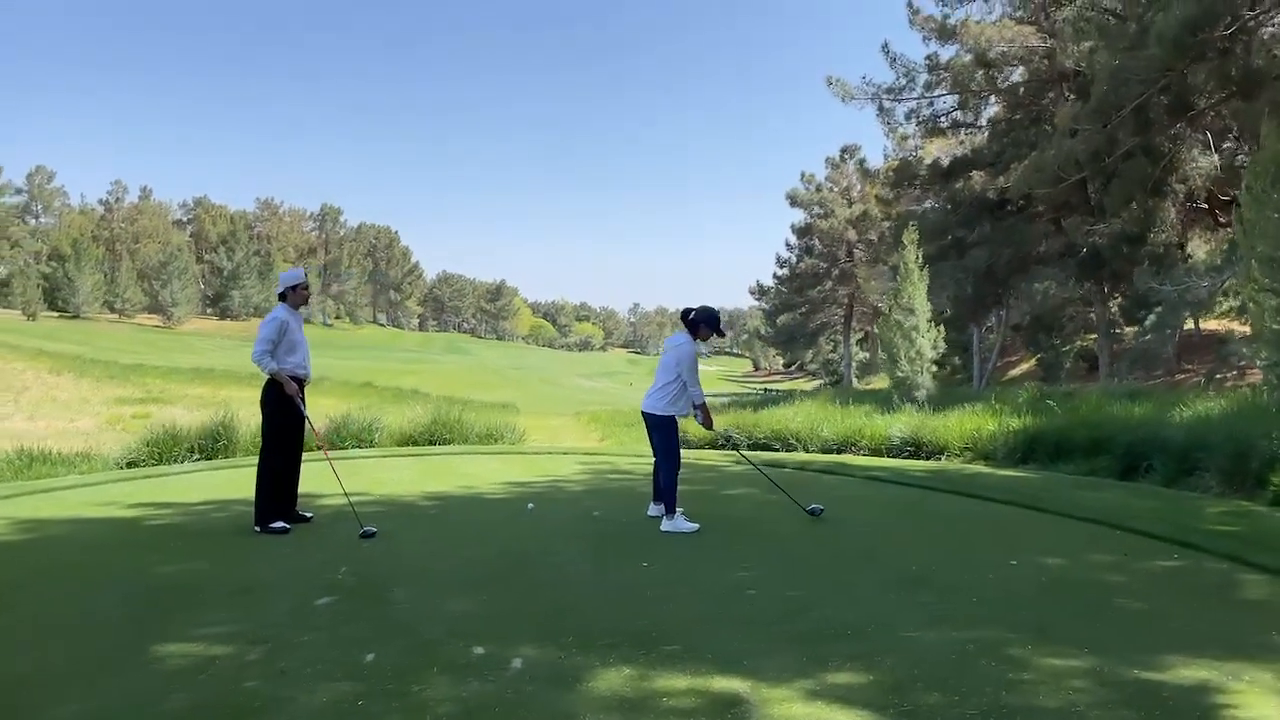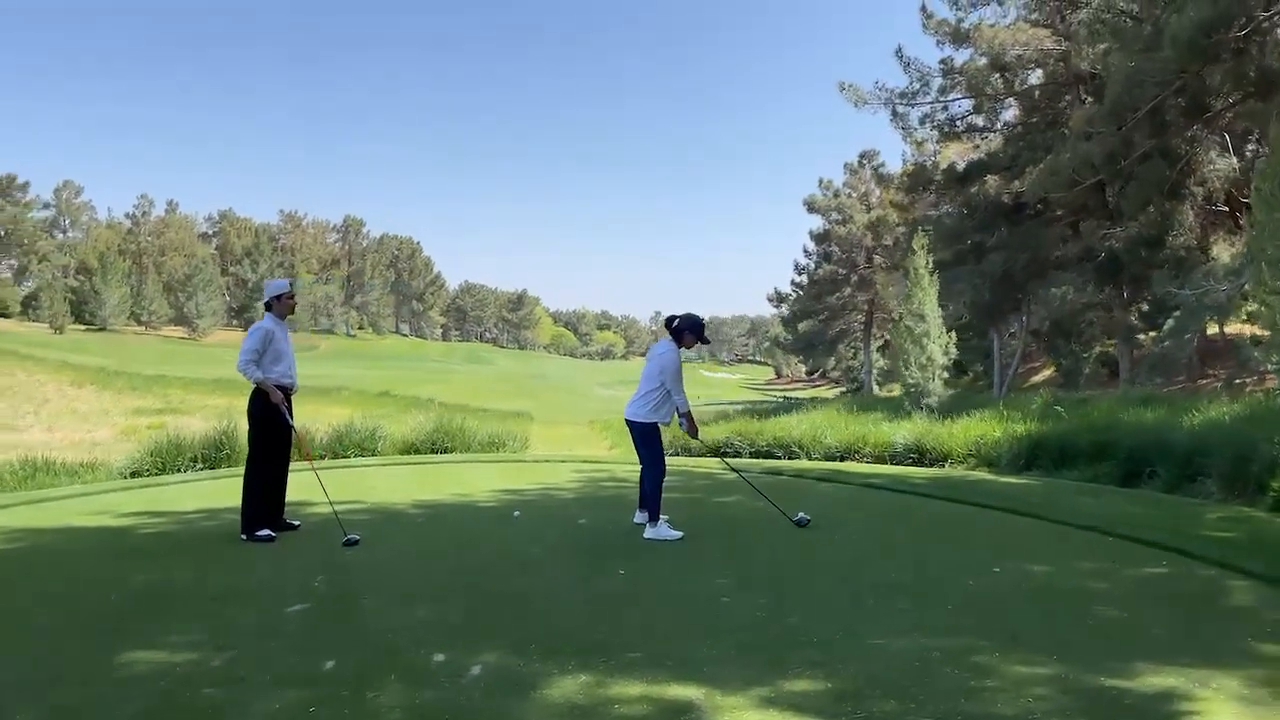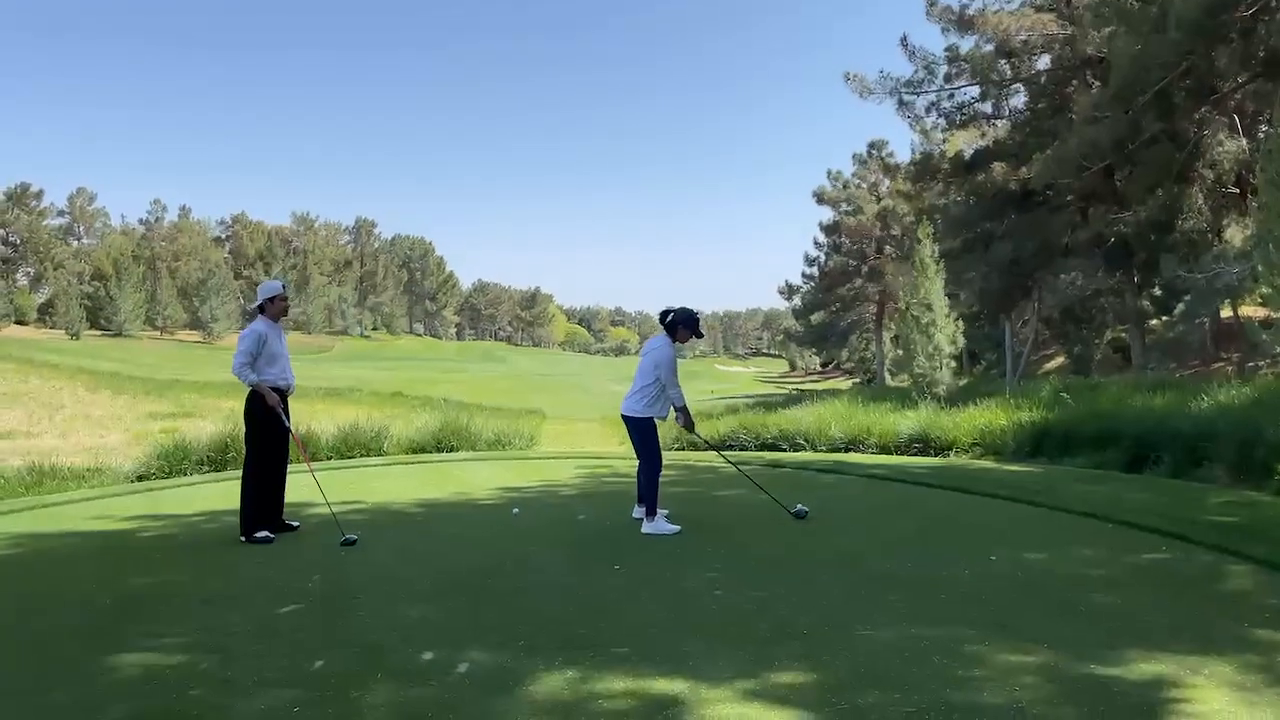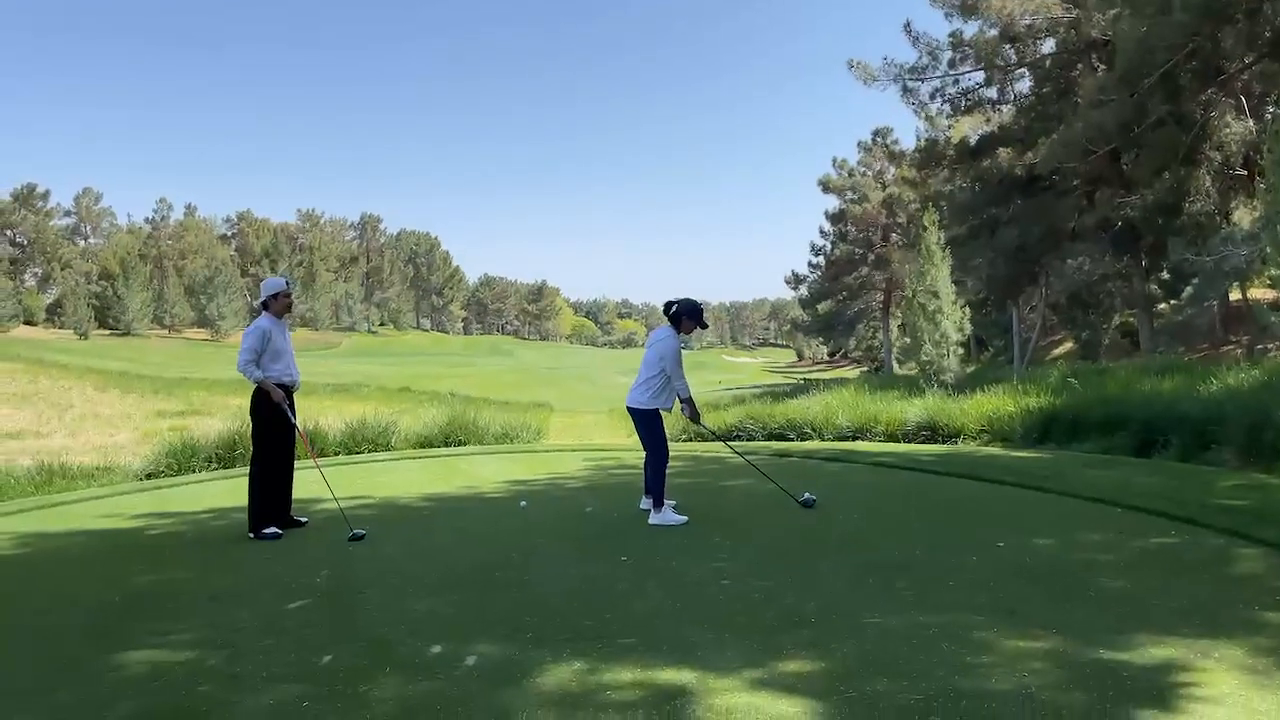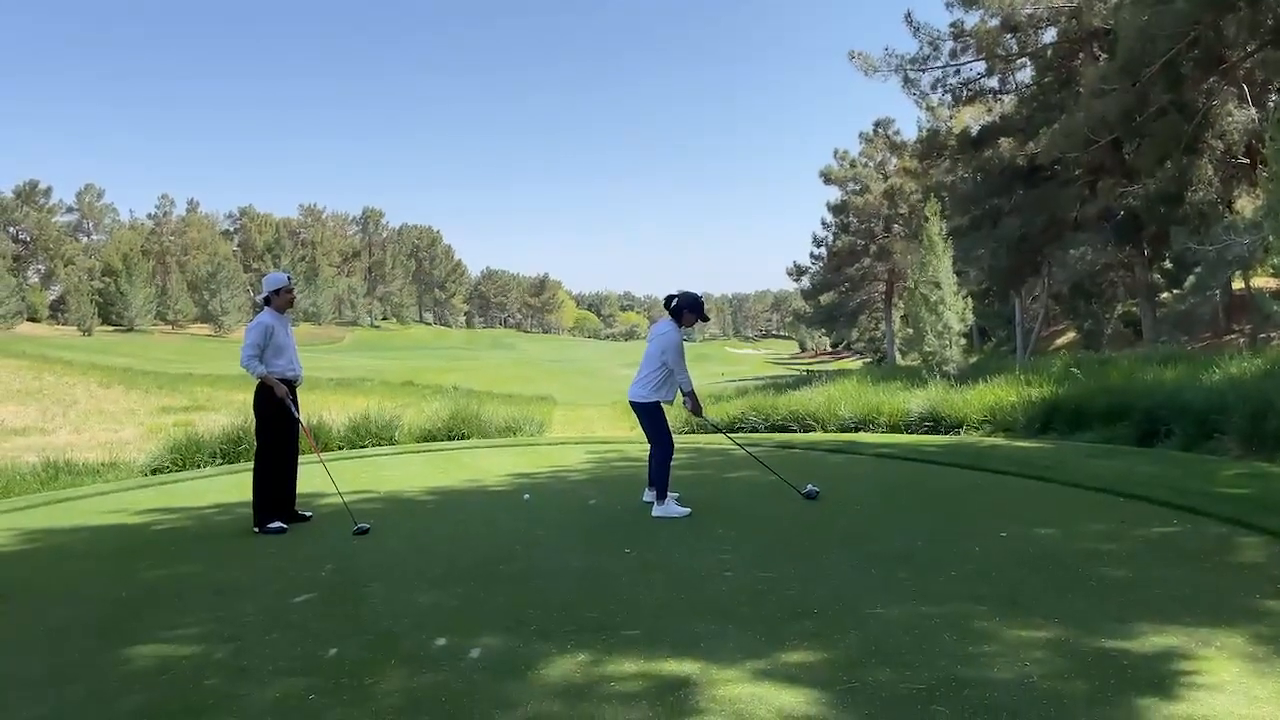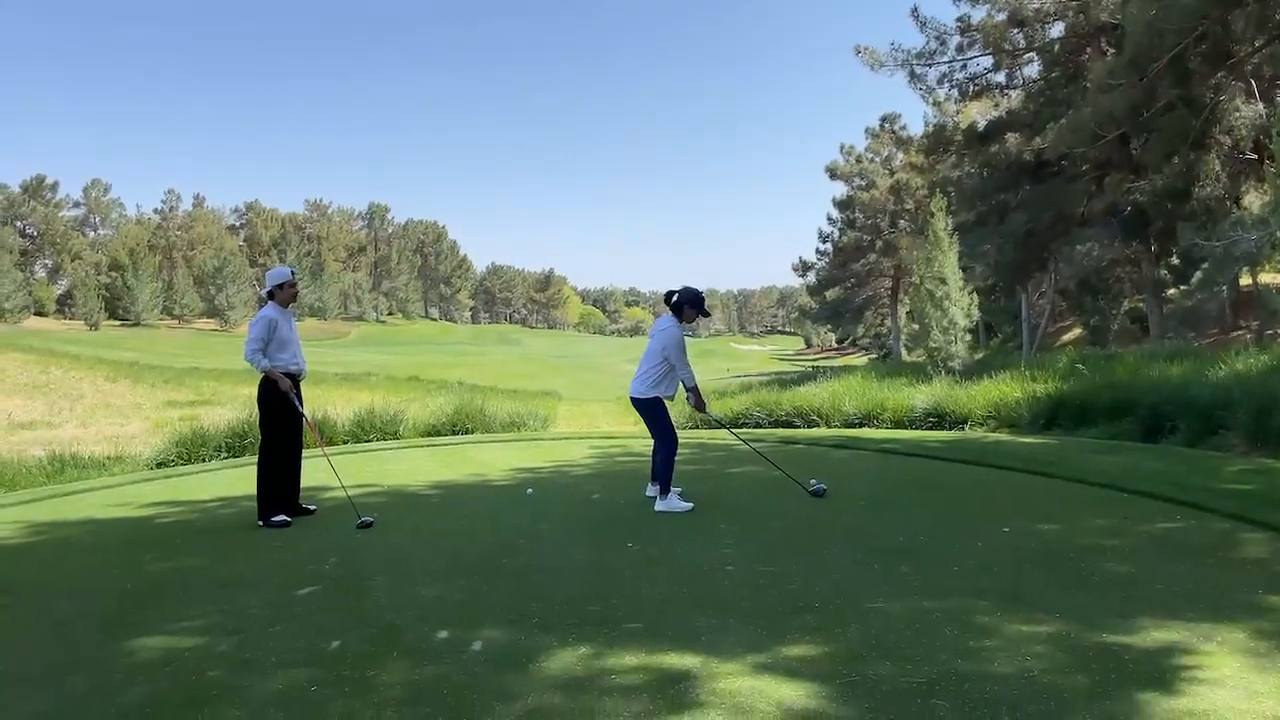
dt=0.4s
person 1, frame 1
left shoulder: (295, 319)
right shoulder: (278, 318)
right elbow: (260, 355)
right wrist: (286, 381)
left hip: (295, 391)
right hip: (280, 391)
left knee: (292, 452)
right knee: (274, 453)
left ankle: (286, 510)
right ankle: (265, 517)
person 1, frame 2
left shoulder: (282, 329)
right shoulder: (263, 329)
right elbow: (245, 364)
right wrist: (271, 390)
left hip: (282, 399)
right hip: (266, 400)
left knee: (280, 460)
right knee: (260, 461)
left ankle: (274, 517)
right ankle: (252, 525)
person 1, frame 3
left shoulder: (277, 331)
right shoulder: (256, 331)
right elbow: (240, 367)
left wrist: (286, 389)
right wrist: (267, 393)
left hip: (279, 401)
right hip: (262, 402)
left knee: (278, 462)
right knee: (258, 464)
left ankle: (273, 518)
right ankle: (251, 527)
person 1, frame 4
left shoulder: (282, 327)
right shoulder: (260, 328)
right elbow: (245, 364)
right wrist: (272, 389)
left hip: (285, 396)
right hip: (268, 398)
left knee: (285, 458)
right knee: (265, 460)
left ankle: (281, 514)
right ankle: (259, 523)
person 1, frame 5
left shoulder: (284, 322)
right shoulder: (263, 323)
right elbow: (248, 360)
right wrist: (275, 384)
left hip: (288, 392)
right hip: (271, 393)
left knee: (289, 453)
right knee: (268, 454)
left ankle: (286, 509)
right ankle: (264, 518)
person 1, frame 6
left shoulder: (288, 316)
right shoulder: (266, 317)
right elbow: (252, 353)
left wrist: (298, 375)
right wrist: (279, 378)
left hip: (292, 385)
right hip: (275, 387)
left knee: (293, 446)
right knee: (273, 448)
left ankle: (290, 503)
right ankle: (268, 511)
person 2, frame 1
left shoulder: (678, 339)
right shoulder: (687, 348)
right elbow: (693, 385)
left wrist: (697, 408)
right wrist: (706, 414)
left hip: (653, 408)
right hip: (662, 412)
left knee: (663, 459)
right knee: (671, 463)
left ankle: (657, 504)
right ankle: (670, 518)
person 2, frame 2
left shoulder: (663, 347)
right shoulder: (671, 356)
right elbow: (677, 393)
left wrist: (683, 417)
right wrist: (691, 423)
left hip: (638, 415)
right hip: (645, 419)
left knee: (649, 466)
right knee: (656, 469)
left ankle: (643, 512)
right ankle: (653, 526)
person 2, frame 3
left shoulder: (657, 341)
right shoulder: (665, 351)
right elbow: (673, 388)
left wrist: (679, 412)
right wrist: (686, 417)
left hip: (634, 410)
right hip: (640, 414)
left knee: (646, 461)
right knee: (653, 464)
left ankle: (642, 507)
right ankle: (650, 520)
person 2, frame 4
left shoulder: (662, 333)
right shoulder: (670, 342)
right elbow: (678, 380)
left wrist: (684, 403)
right wrist: (692, 408)
left hip: (640, 402)
right hip: (645, 405)
left knee: (654, 452)
right knee: (660, 455)
left ankle: (650, 498)
right ankle: (658, 511)
person 2, frame 5
left shoulder: (663, 326)
right shoulder: (672, 336)
left elbow: (675, 372)
right elbow: (681, 373)
left wrist: (686, 396)
right wrist: (694, 401)
left hip: (642, 395)
right hip: (647, 399)
left knee: (659, 444)
right knee: (665, 448)
left ankle: (653, 490)
right ankle: (661, 503)
person 2, frame 6
left shoulder: (666, 322)
right shoulder: (672, 332)
left elbow: (679, 367)
right elbow: (683, 368)
left wrist: (689, 392)
right wrist: (697, 397)
left hip: (648, 392)
right hip: (647, 395)
left knee: (663, 439)
right knee: (669, 442)
left ankle: (655, 485)
right ankle: (664, 499)
